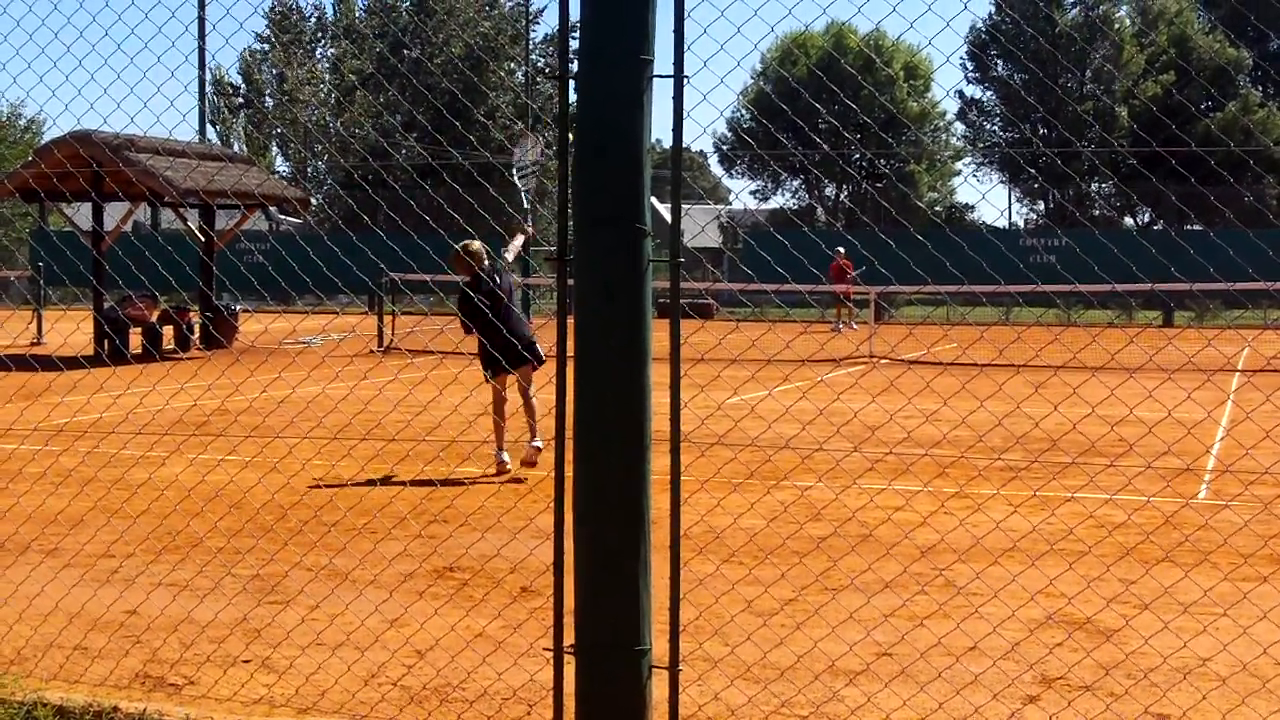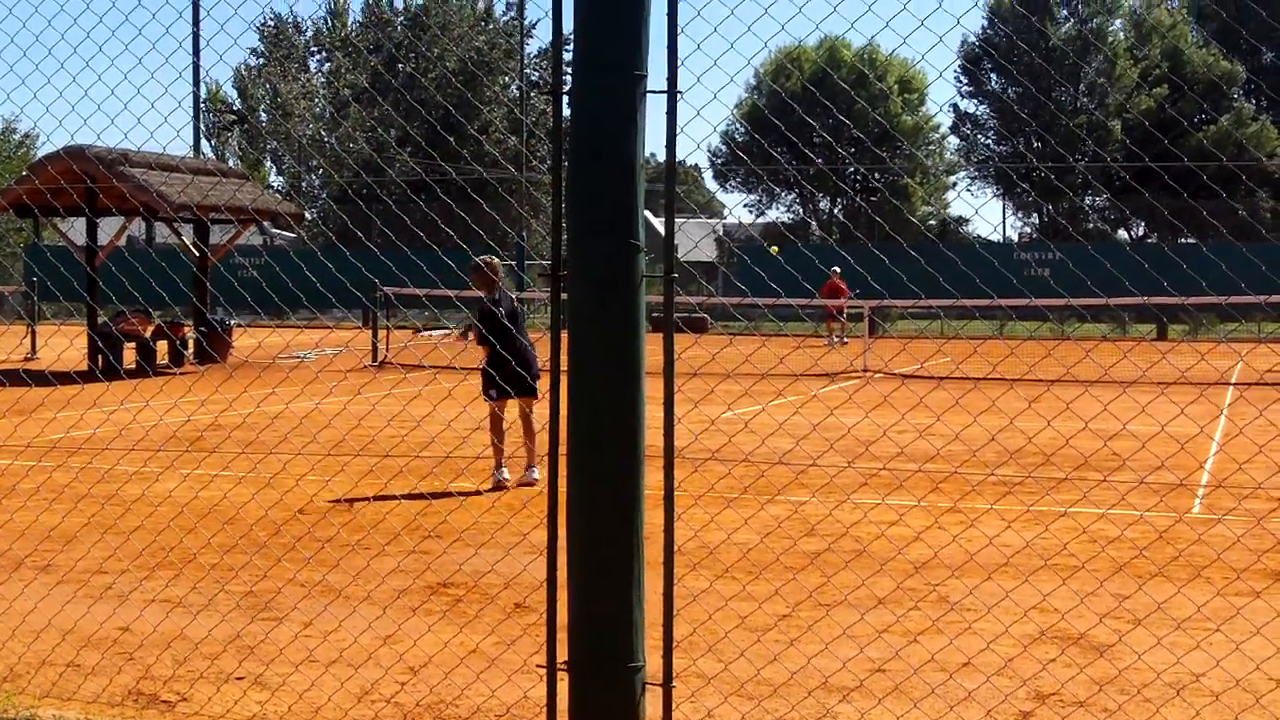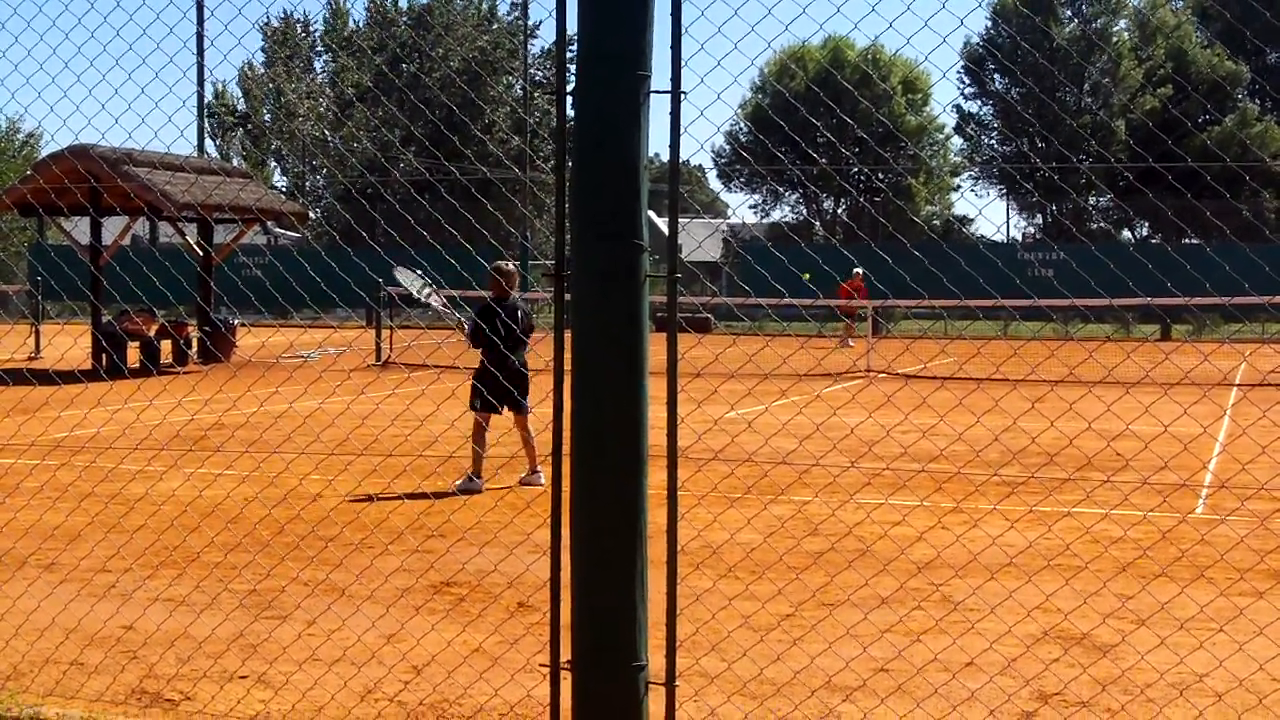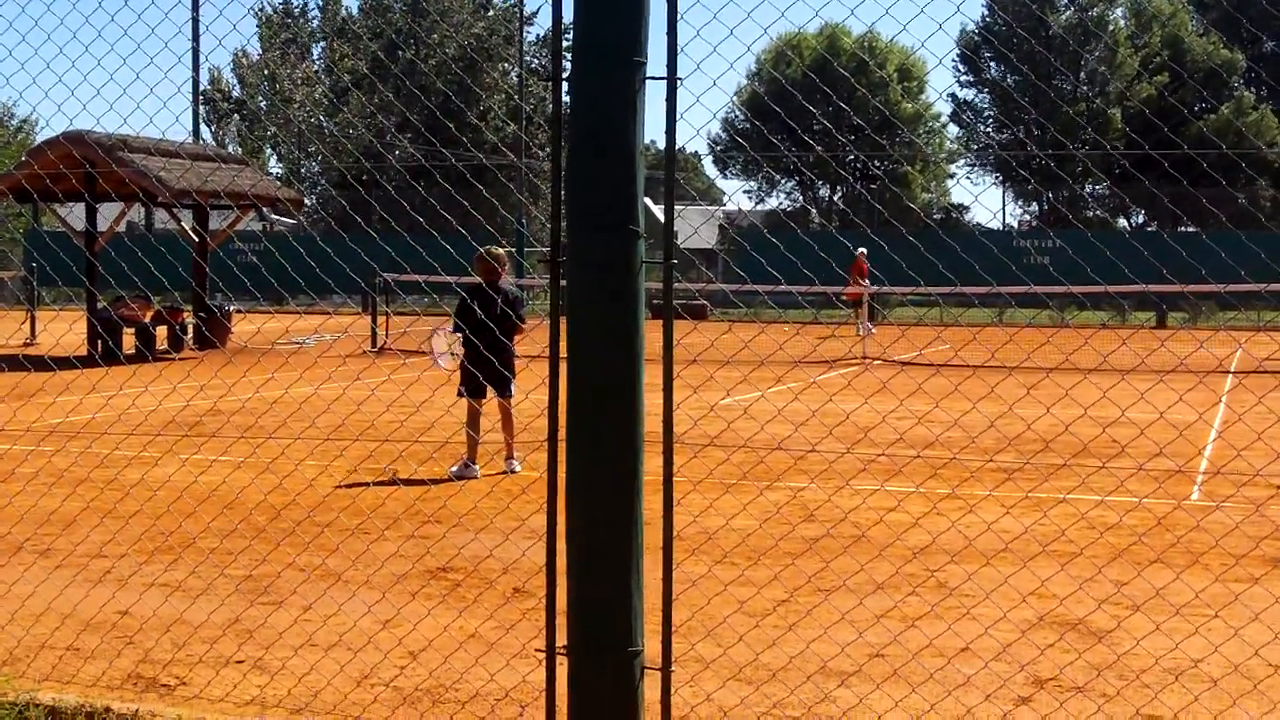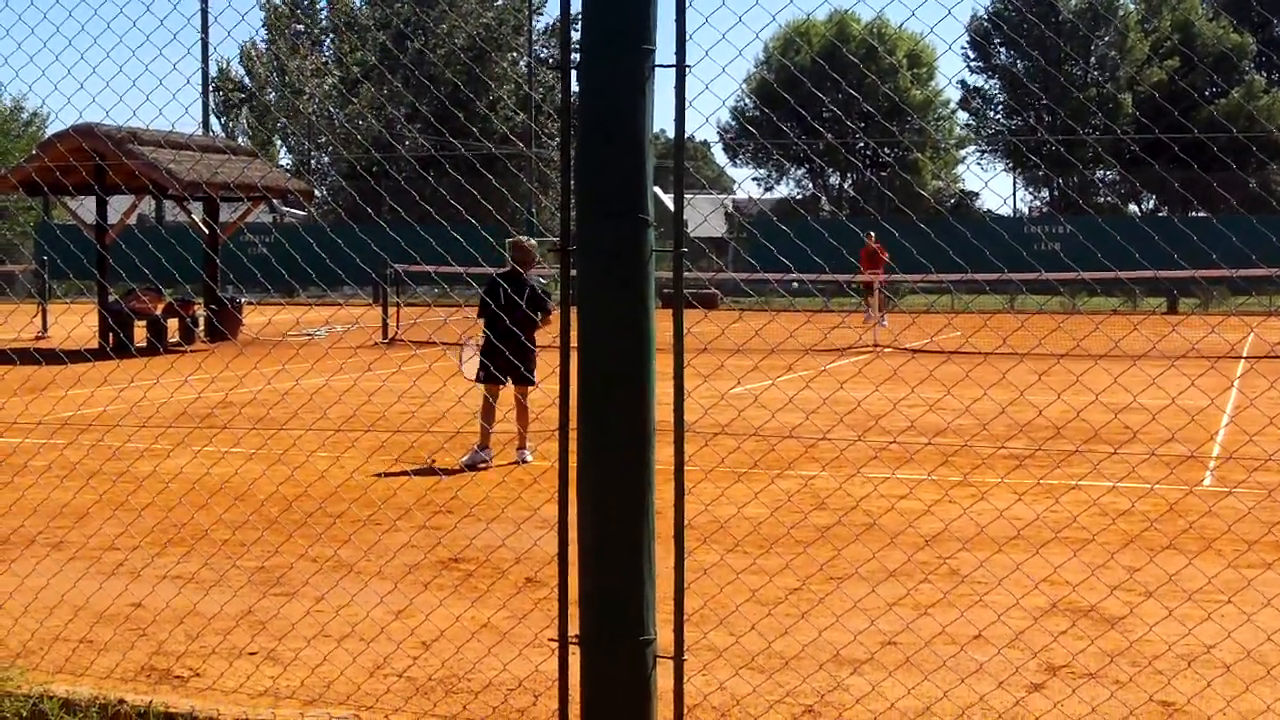
dt=0.4s
person 1, frame 1
left shoulder: (465, 294)
right shoulder: (497, 270)
left elbow: (470, 330)
right elbow: (512, 250)
right wrist: (521, 234)
left hip: (491, 346)
right hip: (519, 338)
left knee: (499, 399)
right knee: (526, 390)
left ankle: (501, 454)
right ankle: (534, 440)
person 1, frame 2
left shoulder: (486, 305)
right shoulder: (509, 297)
left elbow: (486, 345)
right wrist: (474, 328)
left hip: (498, 364)
right hip: (525, 361)
left knee: (496, 416)
right knee: (526, 414)
left ankle: (500, 471)
right ankle: (531, 468)
person 1, frame 3
left shoulder: (487, 308)
right shoulder: (523, 309)
left elbow: (476, 342)
left wrist: (470, 331)
left hip: (492, 371)
right hip: (518, 370)
left knee: (480, 423)
right knee: (522, 422)
left ankle: (476, 477)
right ankle: (535, 471)
person 1, frame 4
left shoulder: (470, 294)
right shoulder: (512, 294)
left elbow: (460, 329)
right elbow: (519, 328)
left hip: (475, 358)
right hip: (503, 358)
left knee: (473, 410)
right knee: (505, 408)
left ankle: (471, 463)
right ankle: (511, 459)
person 1, frame 5
left shoulder: (495, 280)
right shoulder: (535, 285)
left elbow: (484, 315)
right elbow: (546, 317)
right wrist: (528, 328)
left hip: (494, 345)
right hip: (522, 347)
left knee: (490, 397)
right knee: (521, 398)
left ankle: (483, 448)
right ankle: (523, 449)
